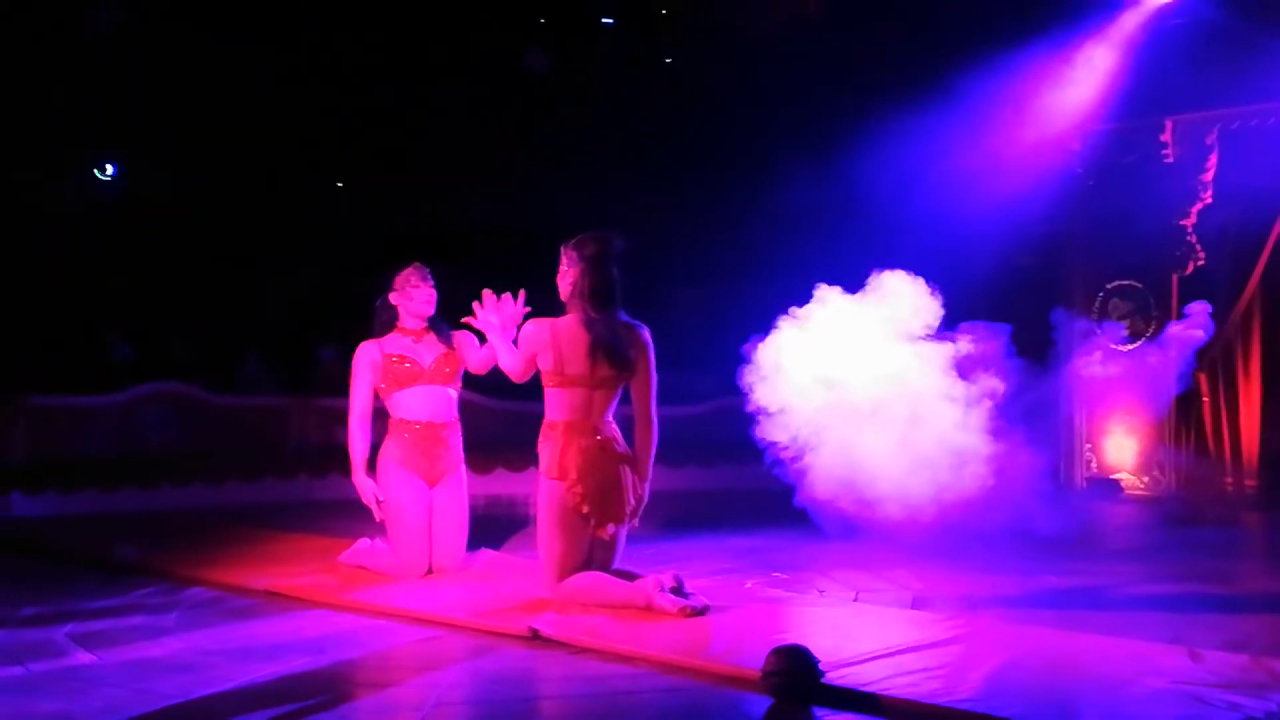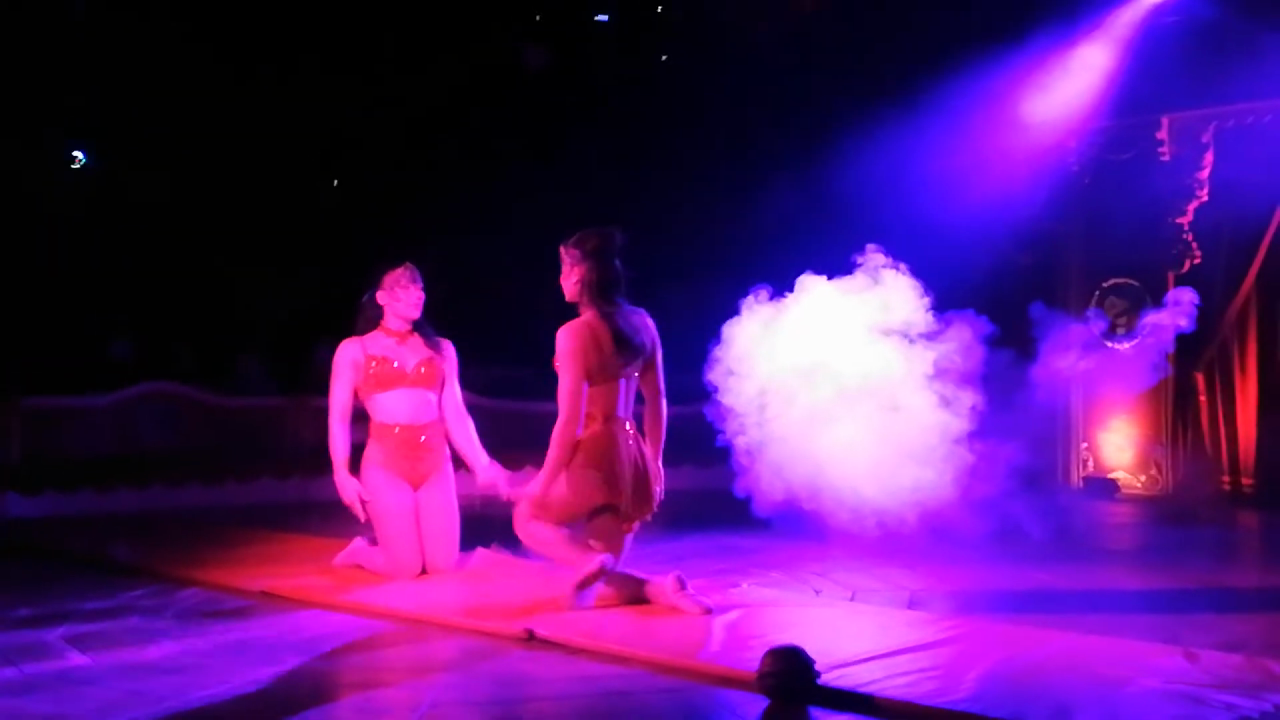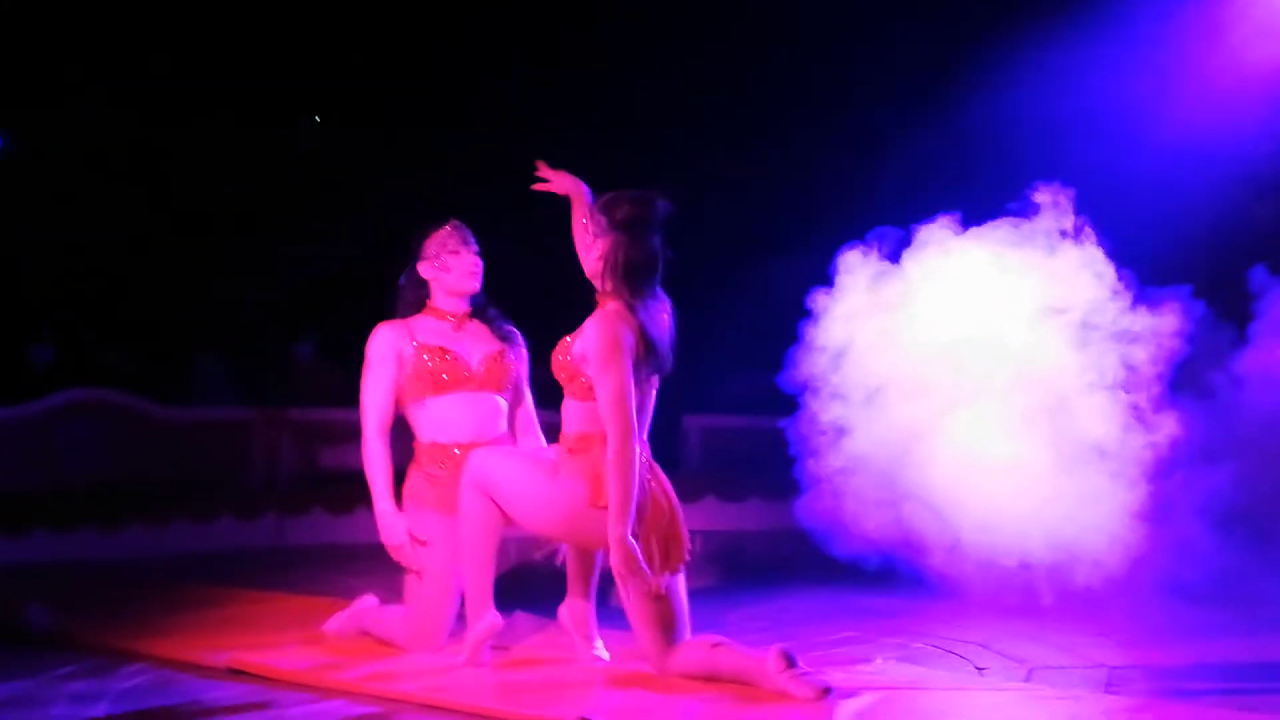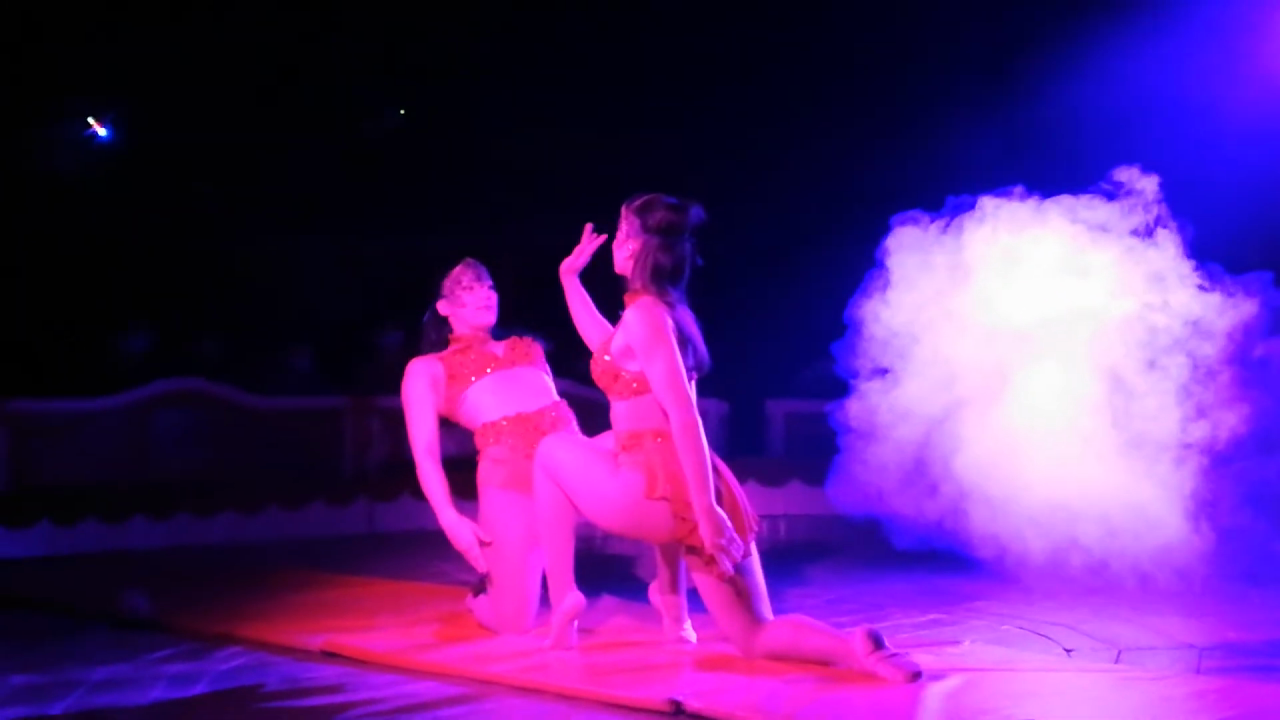
dt=1s
person 1, frame 1
left shoulder: (540, 331)
right shoulder: (635, 336)
left elbow: (517, 373)
right elbow: (647, 420)
left wrist: (497, 333)
right wrist: (641, 480)
left hip: (566, 463)
right hip: (613, 461)
left knee: (563, 583)
right knee: (600, 572)
left ankle: (645, 594)
right ankle: (660, 583)
person 1, frame 2
left shoulder: (574, 335)
right shoulder: (642, 323)
left elbow: (571, 421)
right elbow: (658, 404)
left wrist: (543, 485)
right wrist: (652, 463)
left hip: (594, 457)
right hip: (631, 460)
left knee: (529, 518)
right knee: (604, 580)
left ankle: (594, 565)
right ankle: (662, 589)
person 1, frame 3
left shoulder: (606, 325)
right shoulder: (655, 308)
left elbow: (622, 436)
right elbow: (604, 313)
left wrist: (619, 533)
right wrist: (583, 202)
left hip: (598, 495)
right hip: (644, 499)
left knee: (481, 467)
right knee: (670, 655)
left ankle: (481, 616)
right ankle: (767, 668)
person 1, frame 4
left shoulder: (644, 314)
right shoulder: (667, 311)
left elbow: (683, 415)
right elbow: (606, 346)
left wrist: (705, 508)
right wrist: (570, 279)
left hip: (660, 490)
right hip: (690, 494)
left knee: (552, 451)
right knee: (754, 638)
left ankle: (563, 600)
right ankle: (856, 650)
person 2, frame 1
left shoulder: (456, 342)
right shoulder: (372, 351)
left elbow: (479, 364)
right elbow: (359, 417)
right wrist: (359, 474)
left hip: (449, 458)
right hip: (400, 458)
left knee: (448, 565)
right knee: (410, 567)
left ankle: (396, 543)
right ankle: (363, 551)
person 2, frame 2
left shoulder: (441, 349)
right shoulder: (354, 350)
left elbow: (456, 414)
right elbow: (339, 418)
left wrist: (481, 463)
right wrist: (342, 473)
left hip: (435, 460)
right hip: (385, 462)
left knee: (444, 564)
right knee: (407, 568)
left ankle: (405, 541)
right ankle: (360, 552)
person 2, frame 3
left shoulder: (506, 337)
left elbow: (526, 427)
right elbow: (374, 432)
right wrist: (386, 511)
right hip: (437, 485)
right ankle: (368, 614)
person 2, frame 4
left shoulder: (528, 348)
right shoulder: (426, 370)
right elbow: (425, 454)
right wrist: (450, 519)
right hip: (508, 467)
right ankle: (488, 595)
